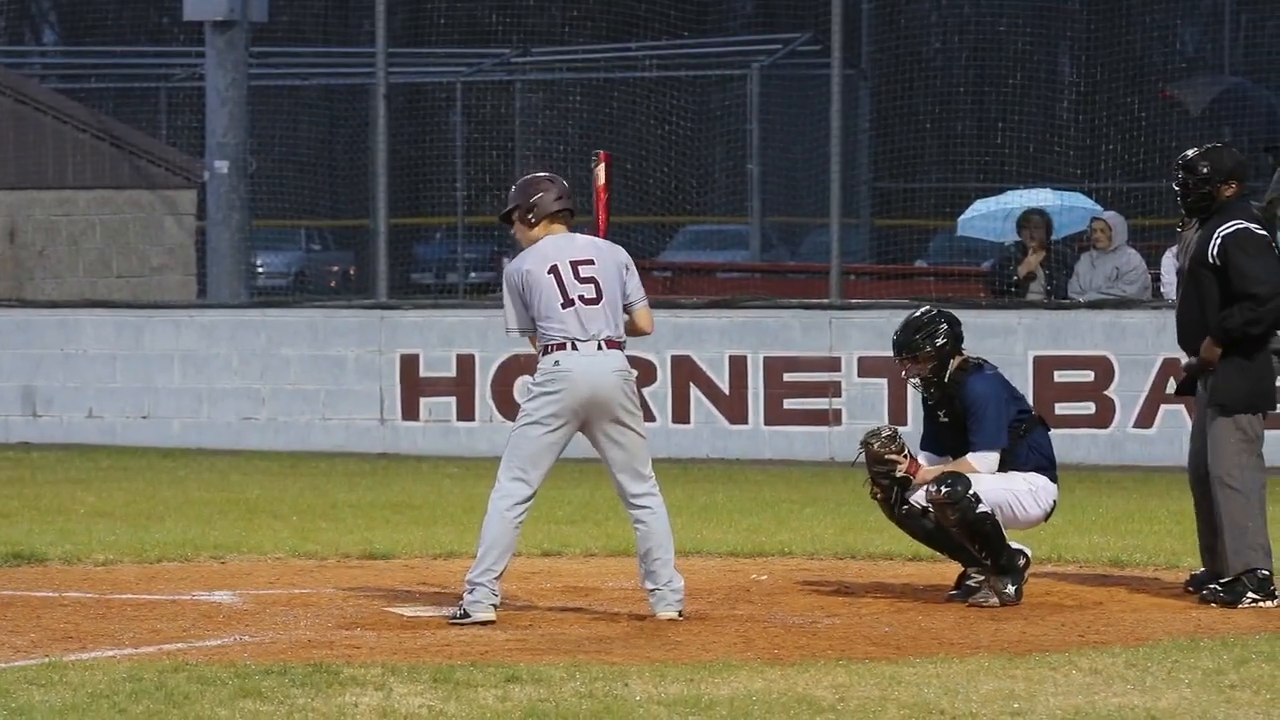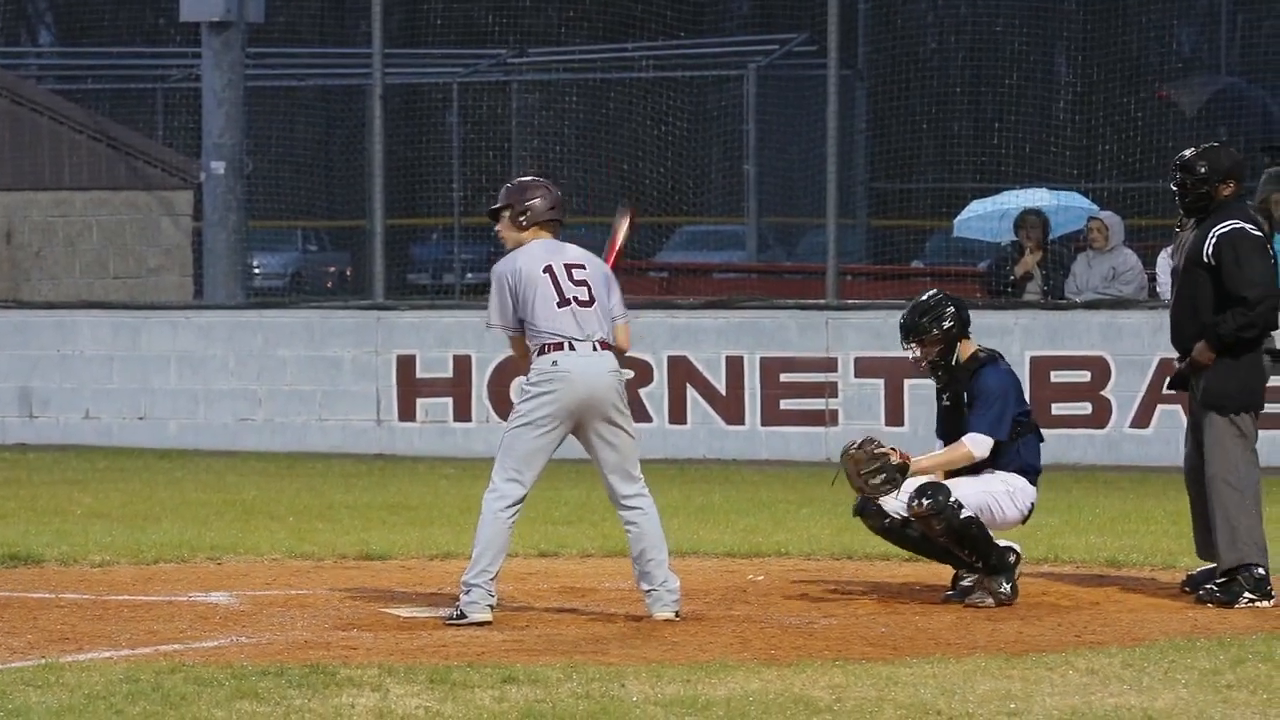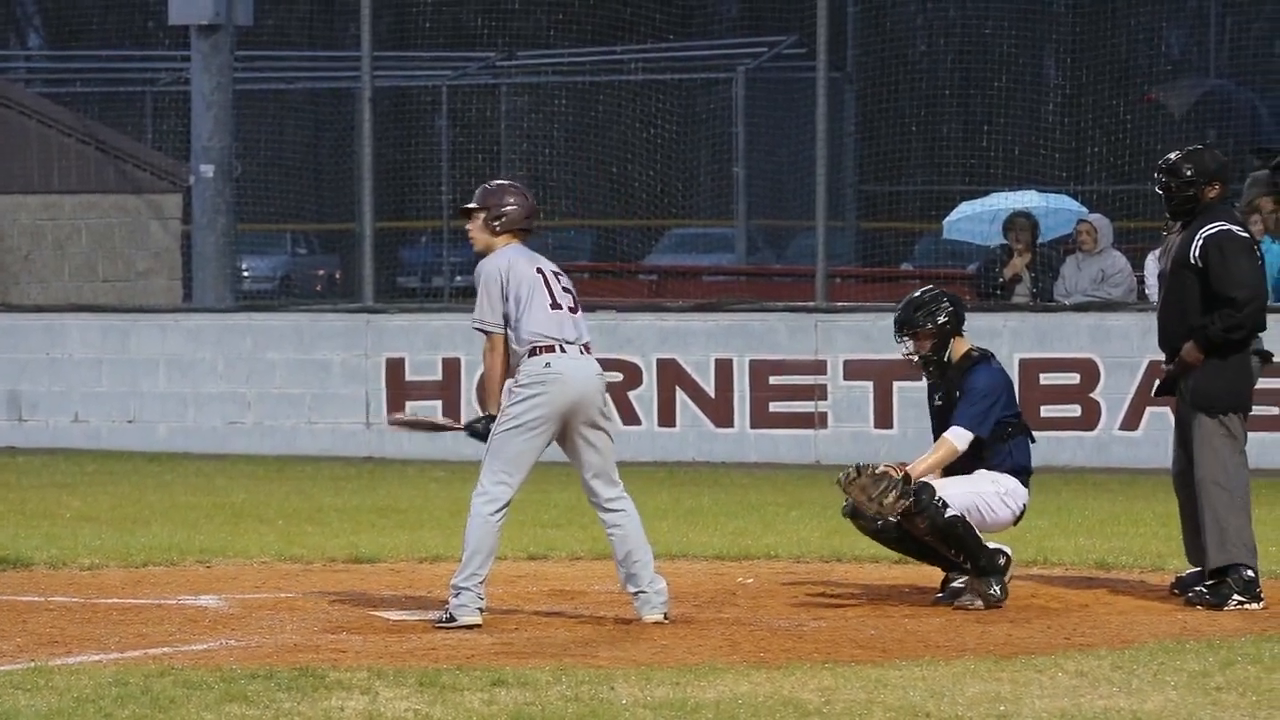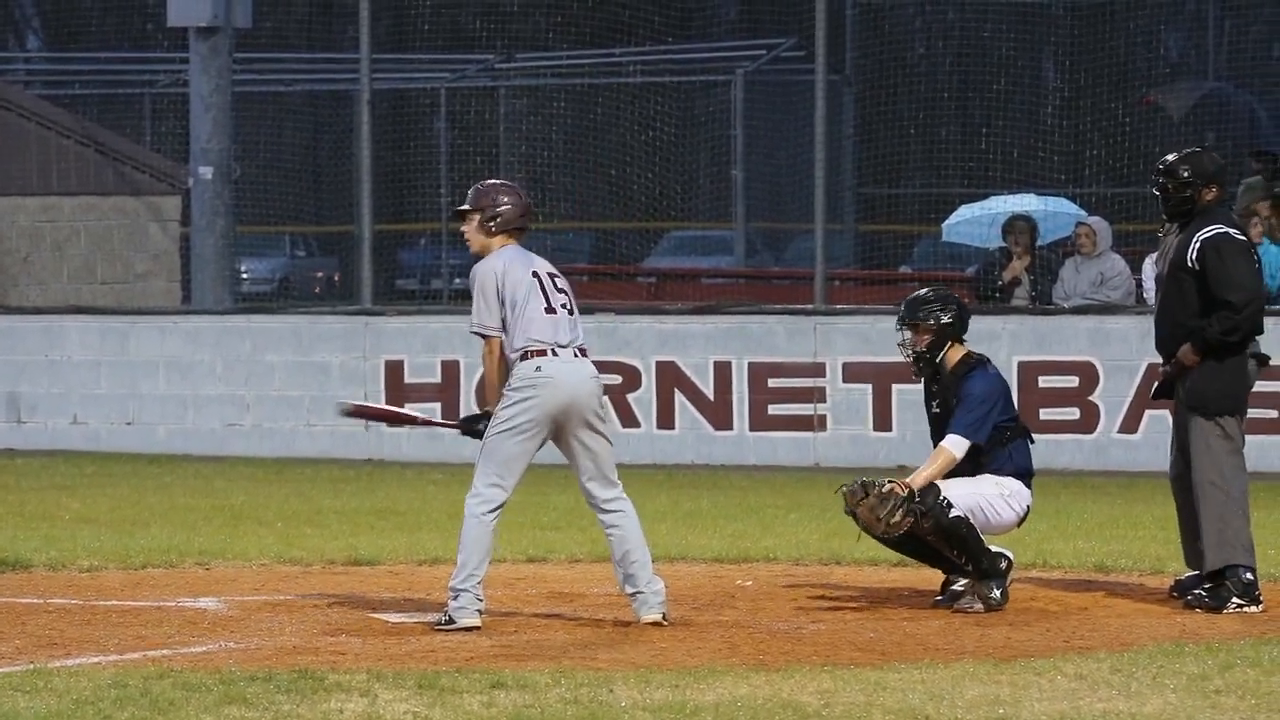
dt=0.4s
person 1, frame 1
left shoulder: (1240, 231)
right shoulder: (1212, 228)
left wrist: (1218, 339)
left hip: (1237, 372)
right hip: (1214, 371)
left knee: (1233, 470)
right knee: (1204, 469)
right ankle: (1226, 564)
person 1, frame 2
left shoulder: (1236, 232)
right shoulder: (1203, 228)
left wrist: (1212, 344)
left hip: (1230, 371)
right hip: (1206, 371)
left knee: (1230, 467)
right knee: (1200, 467)
right ankle: (1225, 564)
person 1, frame 3
left shoulder: (1222, 234)
right shoulder: (1188, 231)
left elbow: (1247, 304)
left wrist: (1199, 344)
left hip: (1219, 372)
right hip: (1194, 372)
left knee: (1218, 470)
right knee: (1189, 470)
left ankle: (1241, 577)
right ankle: (1211, 565)
person 1, frame 4
left shoulder: (1219, 237)
right shoulder: (1185, 233)
left elbow: (1246, 306)
left wrist: (1198, 347)
left hip: (1216, 373)
right hip: (1191, 374)
left knee: (1217, 471)
right knee: (1186, 473)
left ankle: (1240, 579)
right ankle: (1210, 568)
person 2, frame 1
left shoulder: (520, 267)
right shoulder: (612, 253)
left elbow: (536, 338)
right elbow: (644, 325)
left hip: (560, 372)
right hip: (613, 370)
left knee: (511, 490)
right knee: (642, 490)
left ankle: (480, 598)
right ankle: (668, 597)
person 2, frame 2
left shoulder: (510, 266)
right shoulder: (595, 263)
left elbow: (519, 347)
right elbow: (622, 342)
left hip: (554, 373)
right hip: (606, 373)
left knee: (504, 492)
right knee: (632, 492)
left ankle: (476, 600)
right ankle: (663, 598)
person 2, frame 3
left shoulder: (495, 264)
right shoulder: (547, 267)
left elbow: (496, 347)
left wrist: (491, 413)
right wrist: (503, 412)
left hip: (544, 375)
right hip: (589, 373)
left knee: (491, 495)
right knee: (611, 494)
left ankle: (466, 604)
right ankle: (652, 600)
person 2, frame 4
left shoulder: (489, 269)
right shoulder: (546, 267)
left elbow: (494, 352)
left wrist: (491, 410)
right wrist: (499, 408)
left hip: (536, 379)
right hip: (584, 376)
left knee: (484, 498)
right knee: (610, 497)
left ankle: (464, 606)
right ankle: (649, 601)
person 3, frame 1
left shoulder: (980, 385)
right shoulder: (936, 388)
left elbow: (984, 462)
right elbow: (932, 458)
left wrist: (920, 474)
right wrist: (902, 470)
left hip: (1030, 487)
right hip: (991, 489)
left knee: (947, 490)
left ankle: (1009, 567)
right ankle: (980, 566)
person 3, frame 2
left shoulder: (992, 375)
right shoulder: (949, 373)
left elbow: (977, 448)
left wrist: (911, 466)
right wrist: (926, 472)
left hip: (1009, 486)
right hip: (968, 483)
left knee: (930, 501)
right knee: (873, 506)
left ankle: (1000, 566)
right ankle: (972, 567)
person 3, frame 3
left shoulder: (984, 374)
right shoulder: (940, 372)
left elbow: (957, 441)
left wrist: (906, 475)
left hip: (1000, 488)
right hip: (961, 483)
left knee: (917, 500)
right knee: (864, 508)
left ankle: (990, 569)
right ankle: (962, 569)
person 3, frame 4
left shoulder: (981, 380)
right shoulder: (935, 377)
left elbow: (955, 448)
right elbow: (945, 451)
left wrist: (909, 486)
right wrist: (908, 486)
left hip: (1005, 491)
right hip: (966, 486)
left knee: (926, 501)
left ankle: (992, 572)
right ankle: (964, 571)
